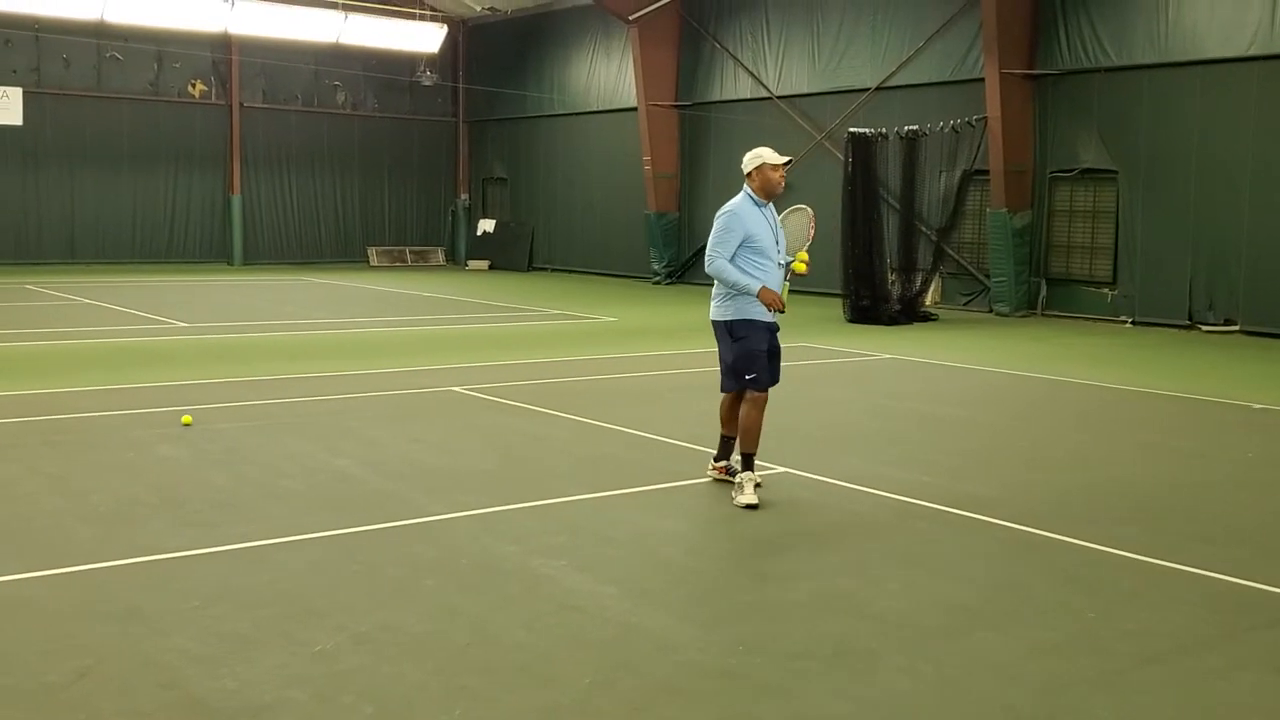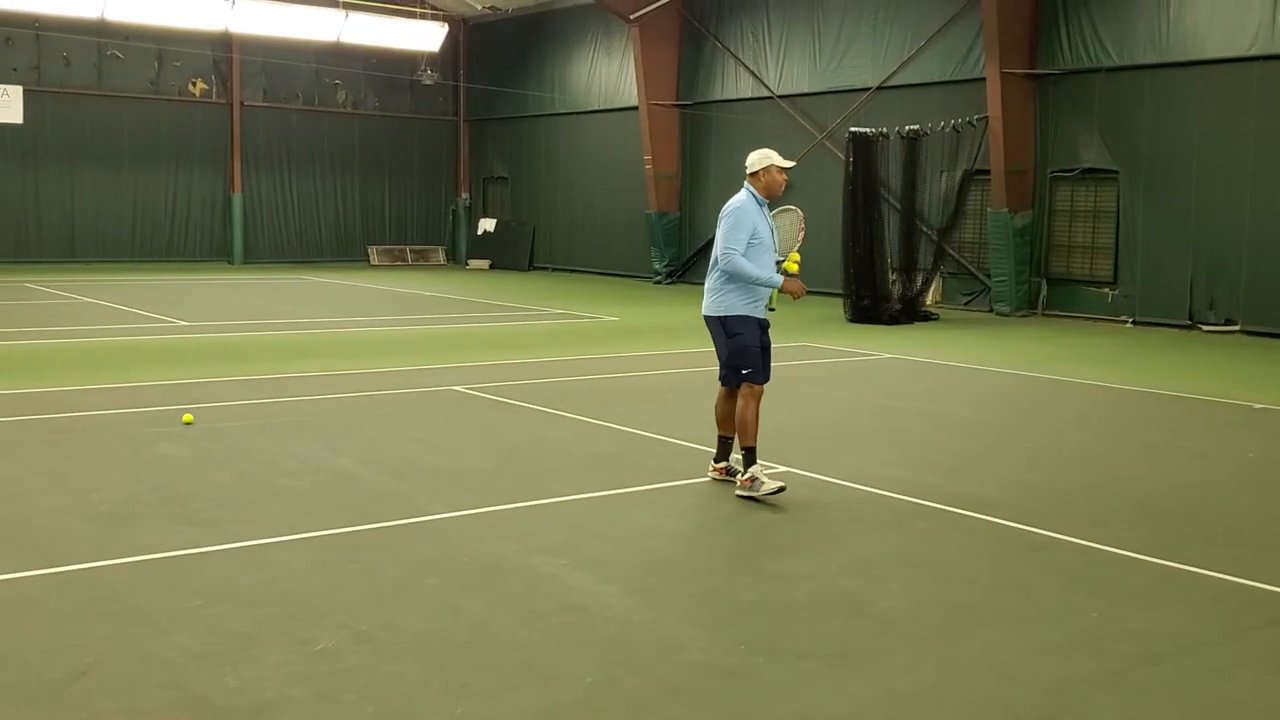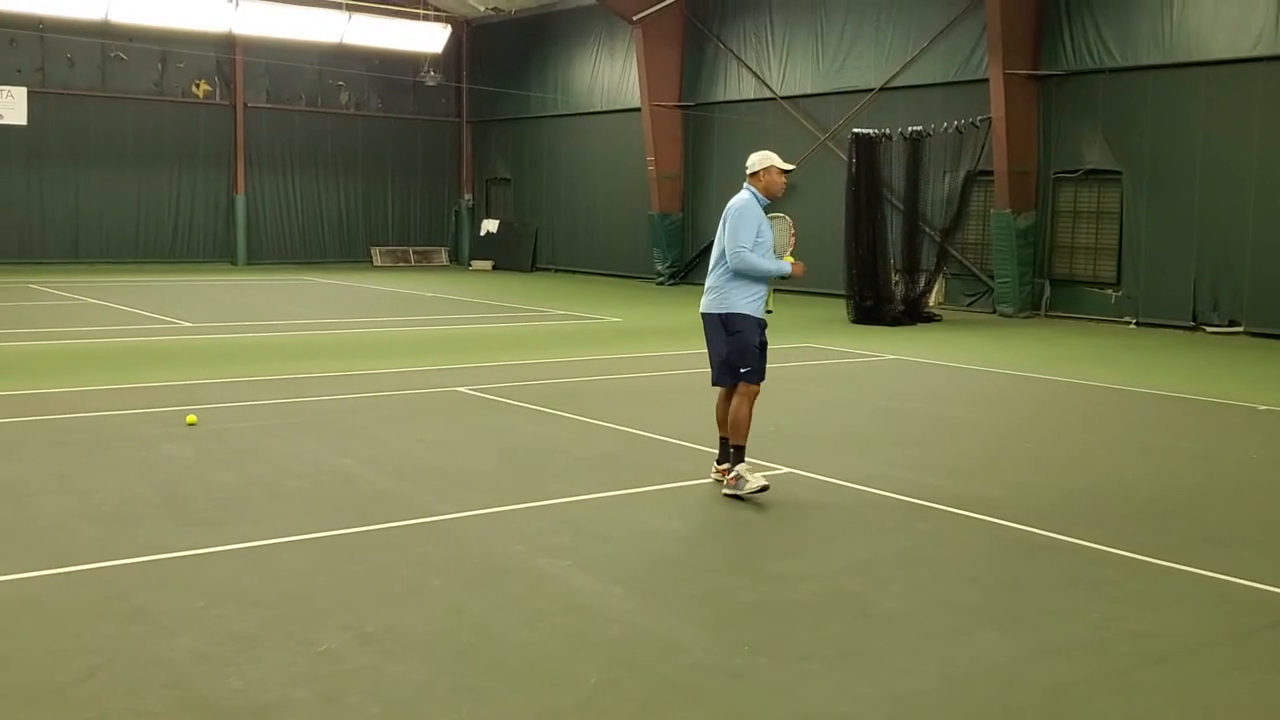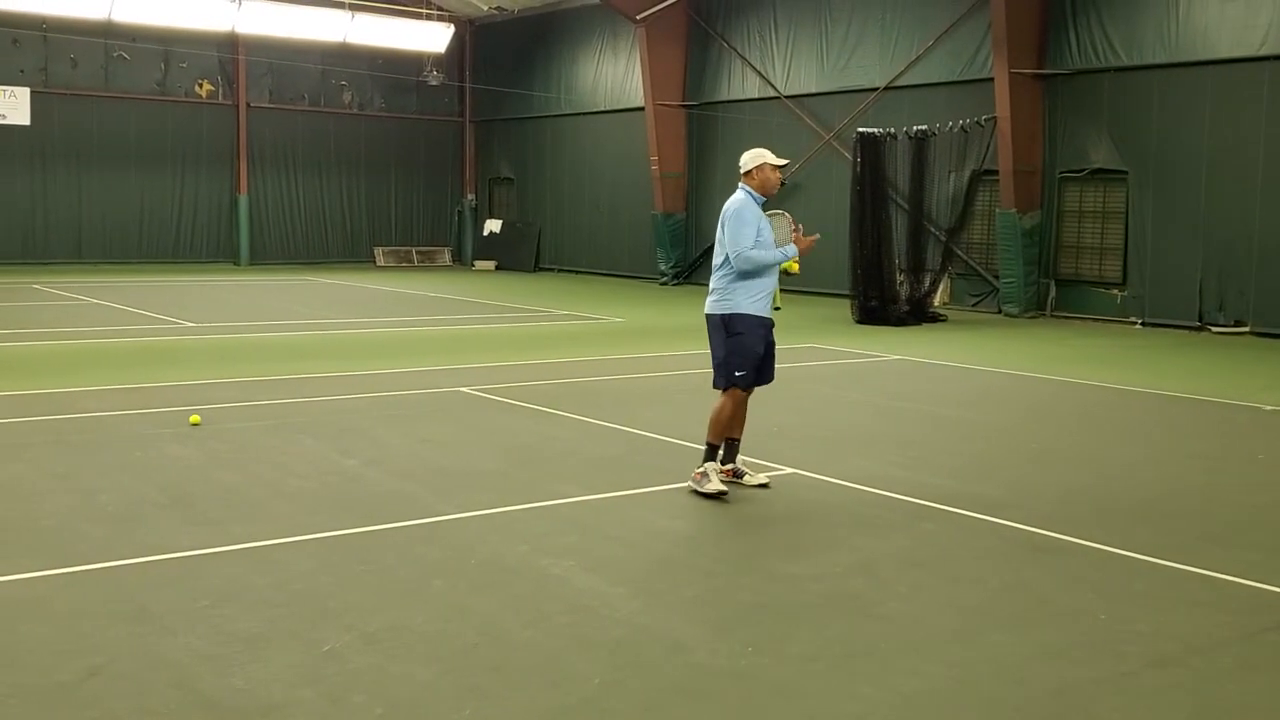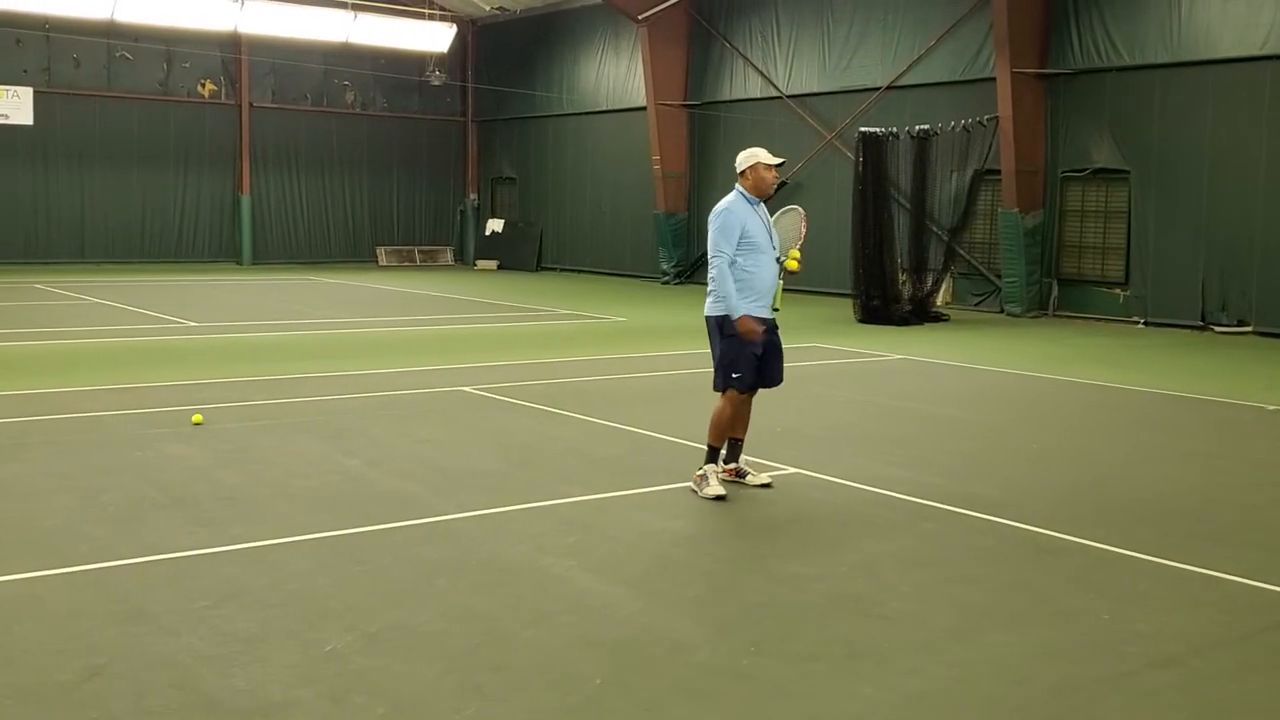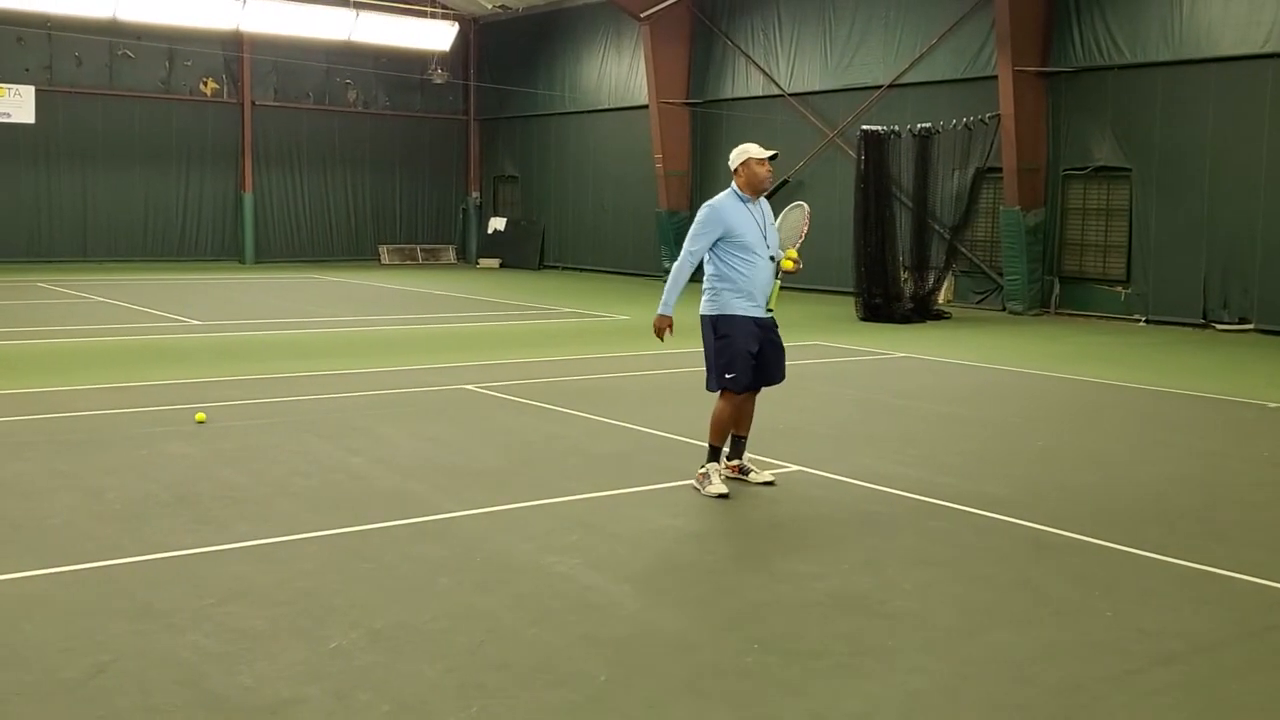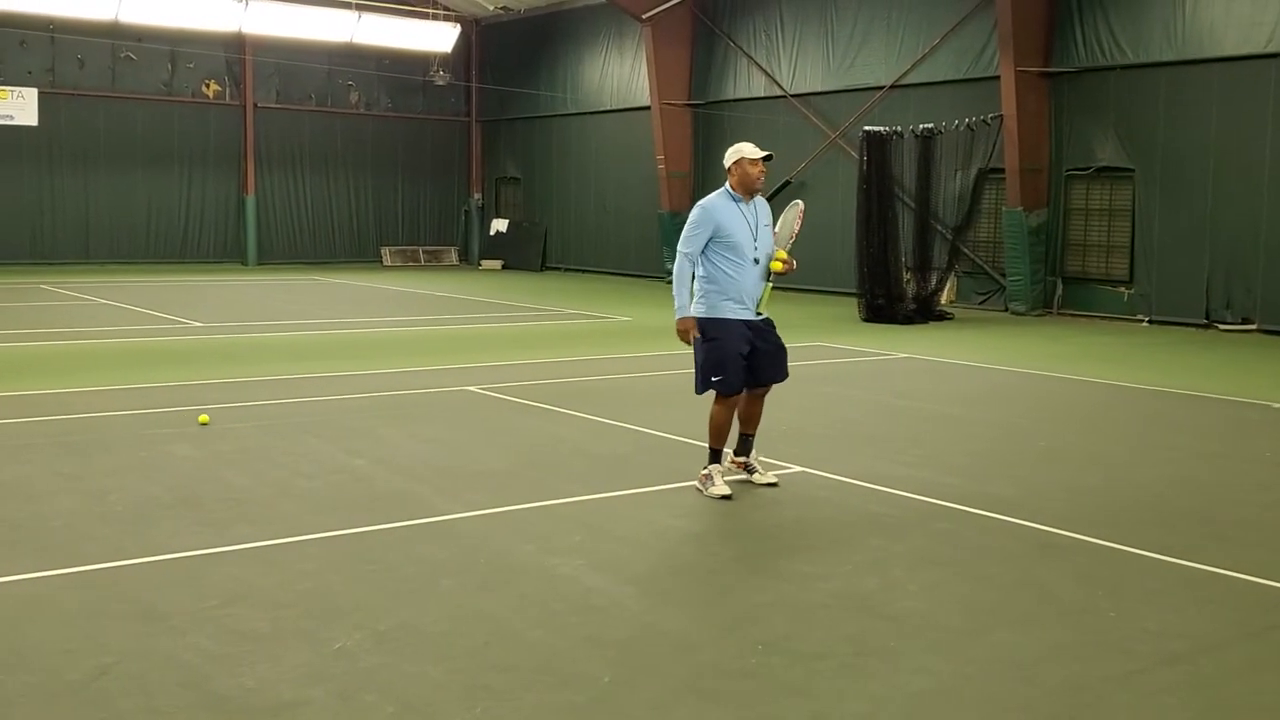
dt=0.3s
person 1, frame 1
left shoulder: (768, 210)
right shoulder: (736, 212)
right elbow: (713, 263)
left wrist: (791, 263)
right wrist: (758, 289)
left hip: (760, 317)
right hip: (740, 318)
left knee: (739, 389)
right knee: (755, 393)
left ankle: (721, 461)
right ankle: (746, 476)
person 1, frame 2
left shoulder: (759, 208)
right shoulder: (740, 208)
right elbow: (729, 260)
left wrist: (783, 265)
right wrist: (779, 281)
left hip: (747, 312)
right hip: (731, 312)
left knee: (733, 385)
right knee: (751, 387)
left ankle: (721, 462)
right ankle: (750, 473)
person 1, frame 3
left shoulder: (753, 207)
right shoulder: (744, 206)
right elbow: (739, 259)
left wrist: (780, 268)
right wrist: (786, 268)
left hip: (743, 312)
right hip: (730, 312)
left knee: (734, 387)
right knee: (746, 387)
left ankle: (725, 463)
right ankle: (735, 470)
person 1, frame 4
left shoulder: (751, 206)
right shoulder: (741, 206)
right elbow: (742, 259)
left wrist: (784, 263)
right wrist: (791, 250)
left hip: (752, 313)
right hip: (734, 313)
left knee: (742, 390)
right knee: (735, 390)
left ankle: (729, 463)
right ankle: (706, 468)
person 1, frame 5
left shoulder: (759, 209)
right shoulder: (729, 210)
right elbow: (719, 266)
left wrist: (785, 263)
right wrist: (738, 314)
left hip: (760, 316)
right hip: (734, 317)
left knee: (748, 391)
right knee: (734, 392)
left ankle: (731, 463)
right ankle: (706, 469)
person 1, frame 6
left shoulder: (764, 207)
right shoulder: (718, 209)
right elbow: (687, 259)
left wrist: (786, 262)
right wrist: (666, 308)
left hip: (759, 315)
right hip: (728, 315)
left knee: (751, 388)
right knee: (732, 392)
left ankle: (735, 460)
right ankle: (709, 468)
person 1, frame 7
left shoulder: (763, 207)
right shoulder: (710, 208)
right elbow: (683, 258)
left wrist: (781, 264)
right wrist: (684, 312)
left hip: (757, 316)
right hip: (719, 318)
left knee: (759, 387)
right knee: (728, 393)
left ankle: (742, 455)
right ankle: (711, 469)
